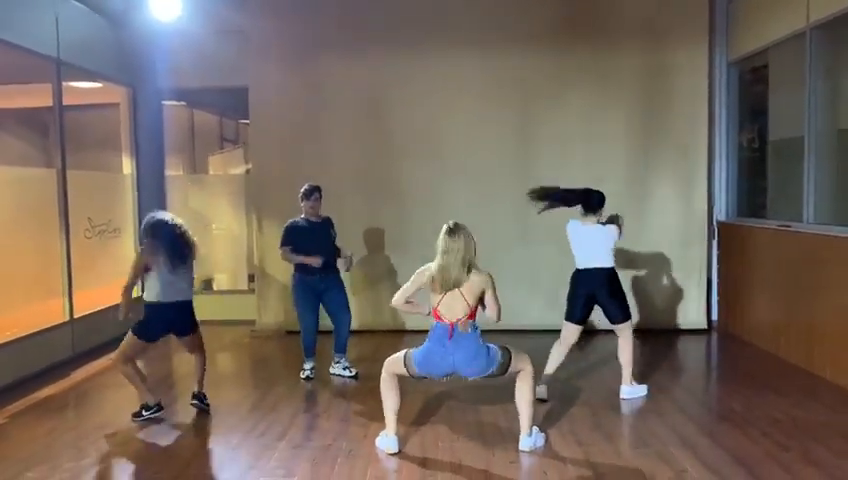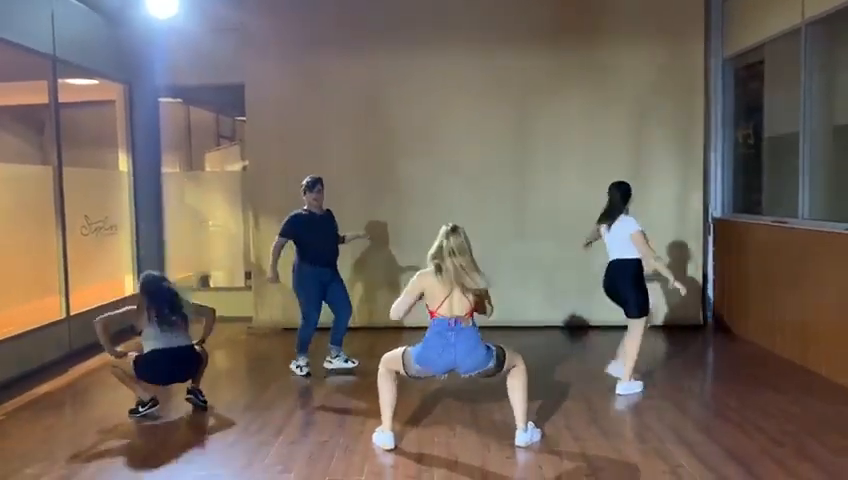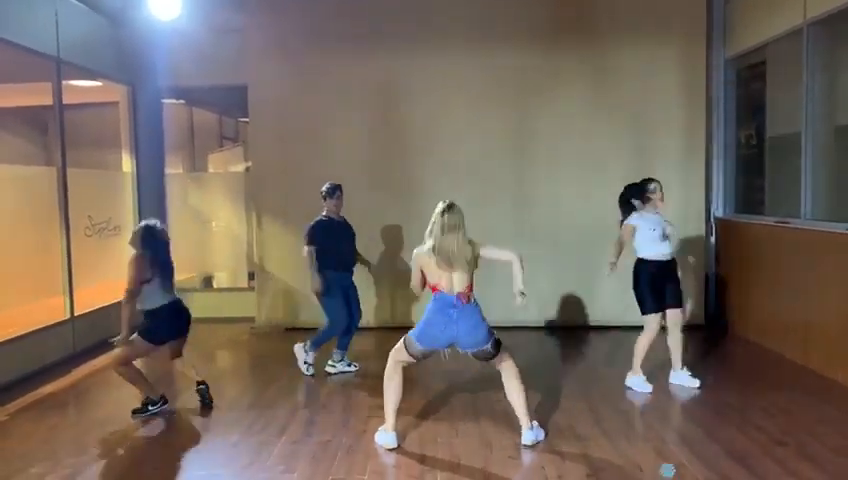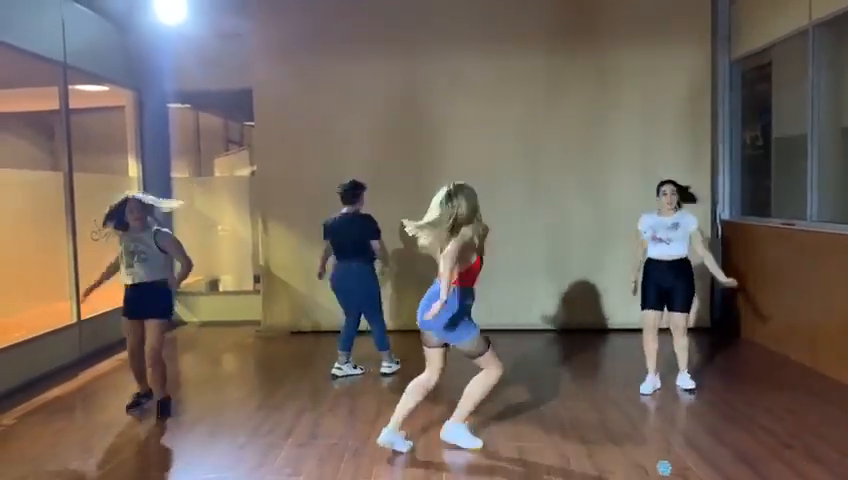
dt=0.3s
person 1, frame 1
left shoulder: (429, 272)
right shoulder: (482, 278)
left elbow: (397, 302)
right elbow: (495, 317)
left hip: (436, 355)
right hip: (472, 356)
left knee: (389, 368)
right knee: (525, 366)
left ankle: (389, 438)
right ankle: (527, 436)
person 1, frame 2
left shoulder: (424, 277)
right shoulder: (475, 276)
left elbow: (395, 315)
right elbow: (487, 310)
left hip: (434, 351)
right hip: (471, 351)
left knee: (386, 365)
right knee: (517, 364)
left ankle: (385, 434)
right ankle: (523, 432)
person 1, frame 3
left shoulder: (421, 253)
right shoulder: (472, 249)
right elbow: (513, 257)
right wrist: (519, 289)
left hip: (436, 321)
right hip: (471, 323)
left knee: (394, 363)
right knee: (507, 364)
left ankle: (388, 432)
right ankle: (527, 428)
person 1, frame 4
left shoulder: (436, 233)
right shoulder: (470, 232)
right elbow: (449, 256)
right wrist: (443, 300)
left hip: (432, 309)
right hip: (450, 312)
left knee: (431, 374)
right knee: (493, 368)
left ankle: (392, 431)
right ankle: (455, 427)
person 2, frame 1
left shoulder: (572, 227)
right shoulder: (610, 231)
left hip: (581, 281)
right hip: (606, 281)
left knee: (567, 337)
right knee: (625, 332)
left ankle: (541, 385)
right ankle: (628, 385)
person 2, frame 2
left shoulder: (605, 222)
right shoulder: (629, 223)
left elbow: (594, 234)
right elbow: (647, 253)
left wrist: (588, 241)
right wrist: (672, 278)
left hip: (612, 275)
right hip: (628, 274)
left knee: (637, 322)
right knee: (638, 328)
left ankle: (619, 362)
right ankle: (625, 381)
person 2, frame 3
left shoulder: (662, 217)
right shoulder: (636, 218)
right elbow: (621, 240)
right wrist: (614, 260)
left hip: (668, 271)
right hip: (647, 272)
left knee: (675, 323)
right knee: (651, 328)
left ankle: (678, 371)
right ankle: (634, 374)
person 2, frame 4
left shoulder: (688, 220)
right shoulder: (646, 220)
left elbow: (702, 251)
right elbow: (642, 251)
left wrist: (720, 276)
right wrist: (636, 276)
left hip: (680, 272)
right hip: (653, 272)
left knee: (679, 327)
right knee: (649, 325)
left ankle: (683, 374)
right ankle: (652, 376)
person 3, frame 1
left shoulder: (327, 223)
right shoulder: (293, 227)
right elbow: (285, 254)
left wrist: (345, 255)
right wrist: (308, 259)
left hip: (331, 279)
right hip: (306, 283)
left knee: (343, 319)
right knee: (309, 325)
left ankle: (339, 362)
right ankle: (308, 364)
person 3, frame 2
left shoulder: (328, 215)
right shoulder: (296, 219)
right elbow: (279, 243)
left wrist: (354, 236)
right wrist: (273, 268)
left hip: (331, 273)
right hip: (307, 274)
left knee: (345, 310)
right knee: (311, 318)
left ankle: (334, 356)
right ankle: (300, 360)
person 3, frame 3
left shoulder: (343, 222)
right shoulder: (319, 225)
right elbow: (309, 252)
left wrist: (363, 260)
right wrist: (315, 276)
left hip: (341, 277)
right hip: (329, 278)
left knee: (353, 318)
right knee: (339, 321)
left ankle: (337, 360)
right ankle: (306, 349)
person 3, frame 4
left shoulder: (330, 223)
right shoulder: (365, 221)
left elbow: (327, 248)
right elbow: (378, 247)
left wrist: (321, 267)
right wrist: (385, 262)
left hip: (339, 274)
right hip: (360, 273)
left knee: (352, 317)
right knee: (375, 317)
left ankle: (342, 364)
right ankle: (388, 362)
person 4, frame 1
left shoulder: (147, 252)
right shoulder: (185, 247)
left elbow: (129, 286)
left wrist: (124, 310)
left hip: (157, 316)
right hip: (184, 313)
left knee: (122, 359)
right knee: (198, 351)
left ankle: (150, 404)
right ankle: (199, 395)
person 4, frame 2
left shoulder: (138, 312)
right shoulder: (178, 306)
left elbow: (99, 323)
right elbow: (211, 314)
left wrist: (112, 351)
right wrist: (201, 341)
left hip: (157, 366)
right hip: (187, 363)
left knee: (116, 364)
right knee: (201, 354)
left ankle: (147, 399)
right ankle: (195, 390)
person 4, frame 3
left shoulder: (138, 260)
right shoulder: (159, 259)
left elbow: (128, 299)
left wrist: (124, 335)
left hip: (162, 320)
right hip: (180, 314)
left knee: (119, 361)
right knee: (174, 355)
left ankle: (156, 399)
right ankle: (200, 384)
person 4, frame 4
left shoulder: (162, 236)
right shoulder: (126, 238)
left elbow: (186, 263)
right elbow: (117, 264)
left wrist: (174, 283)
right wrist: (95, 284)
left hip: (157, 295)
right hip: (133, 296)
left knee: (152, 352)
right knee: (134, 351)
left ankle: (162, 397)
right ankle: (144, 390)
